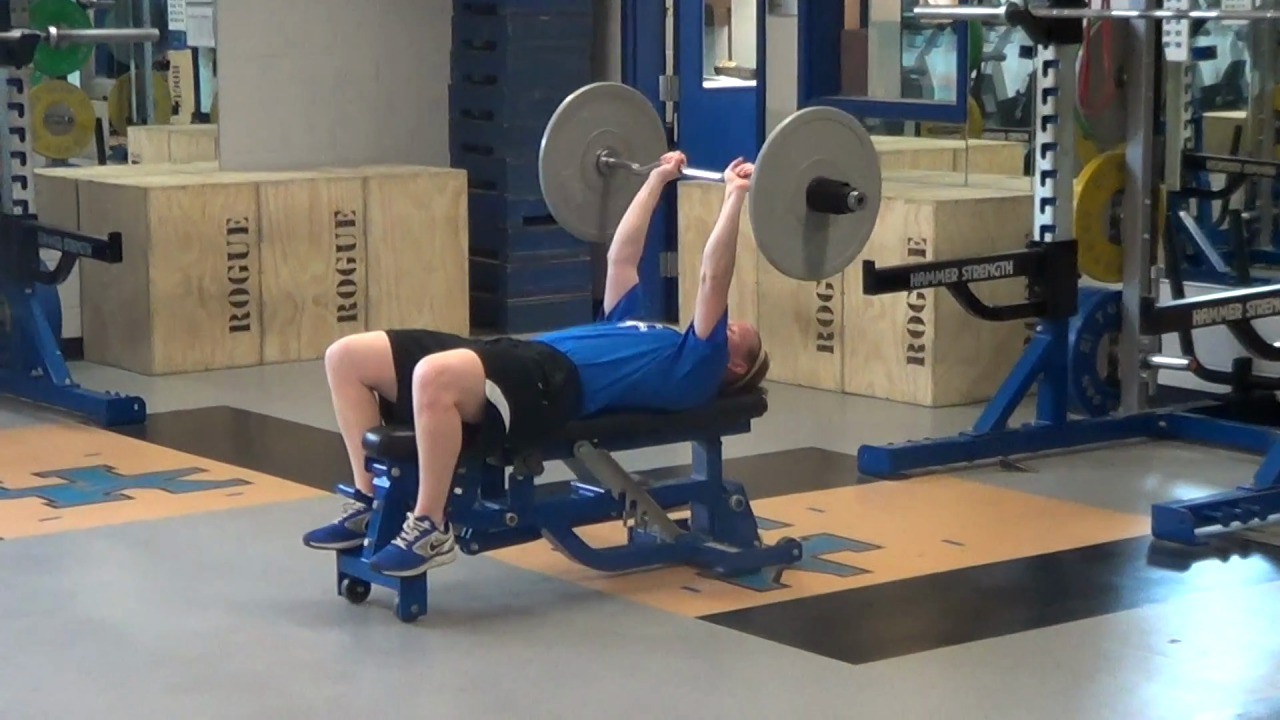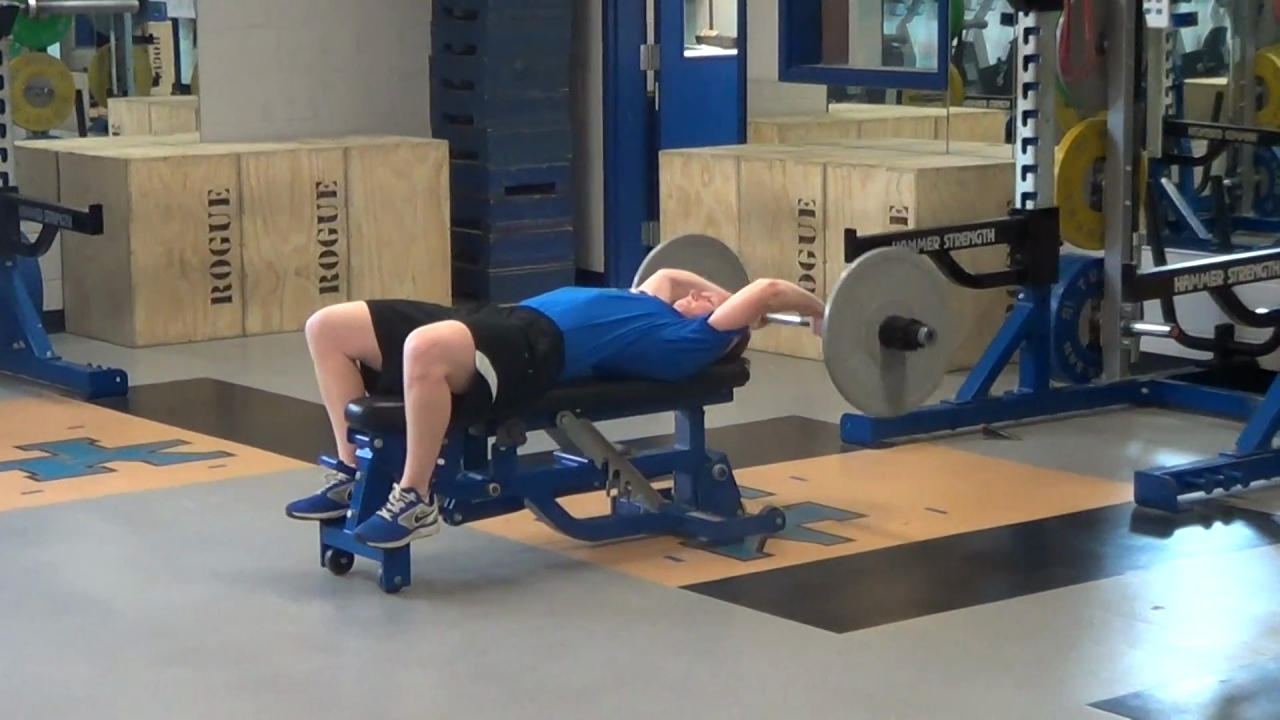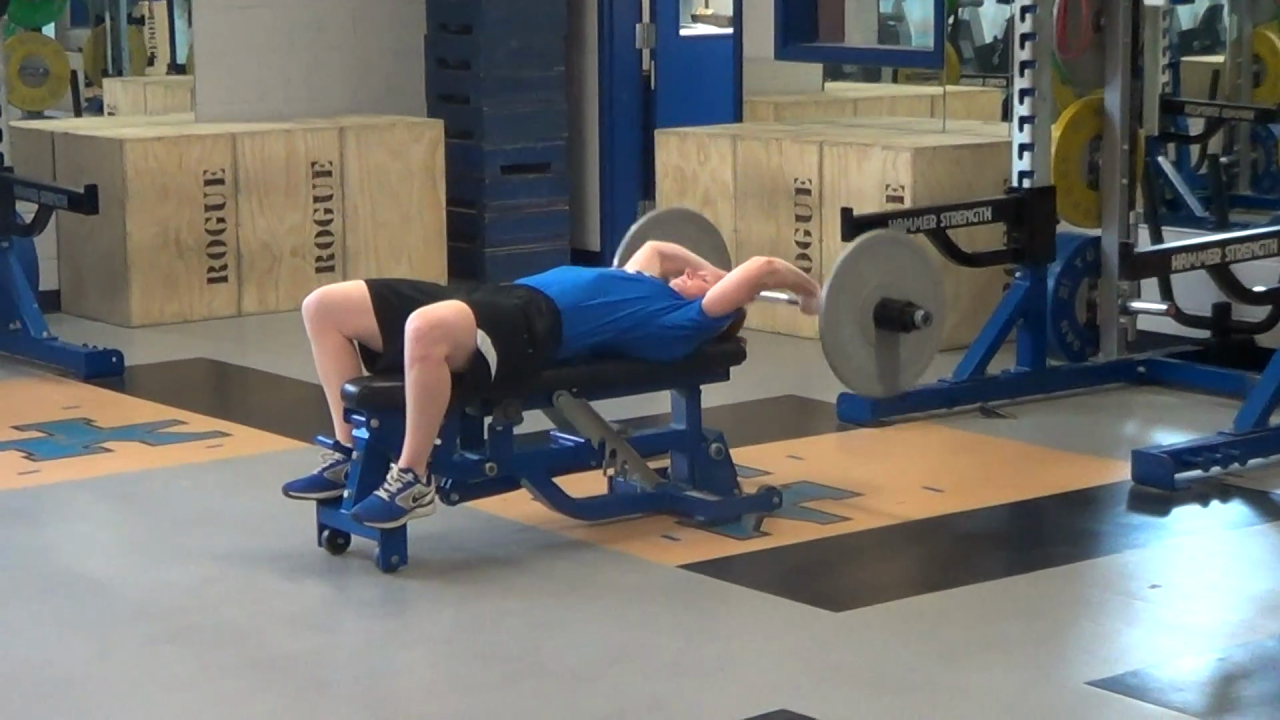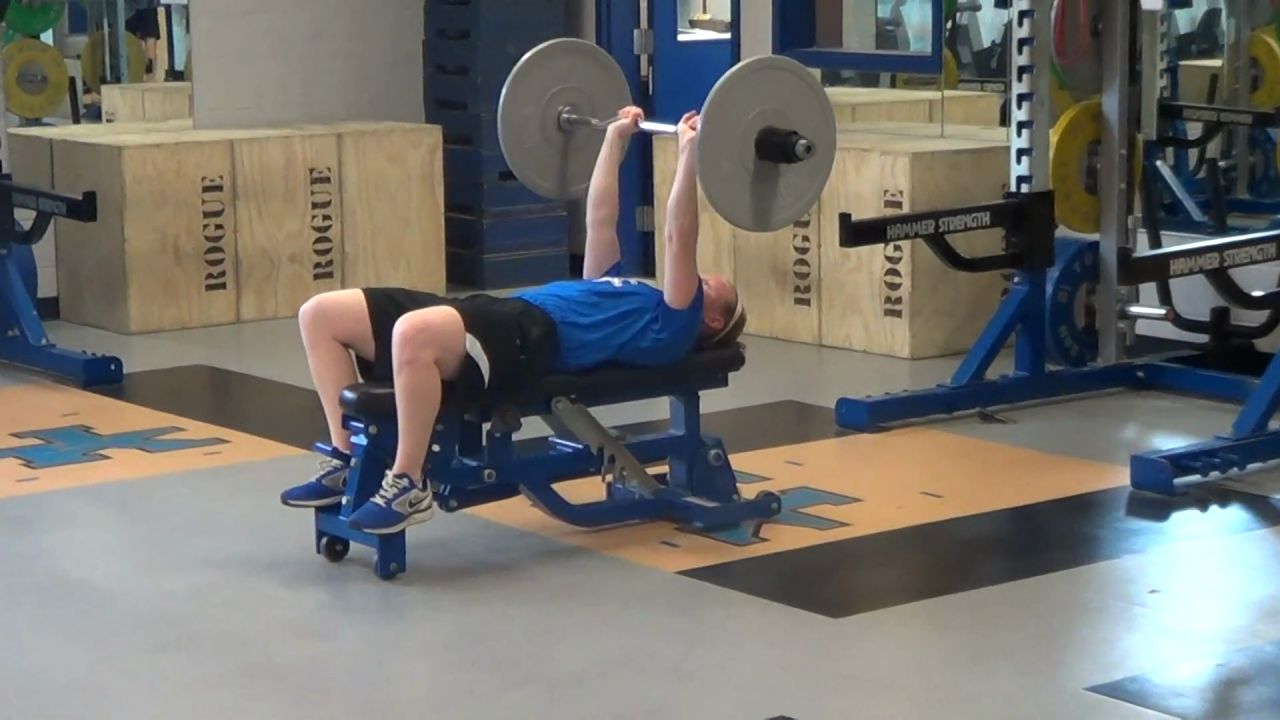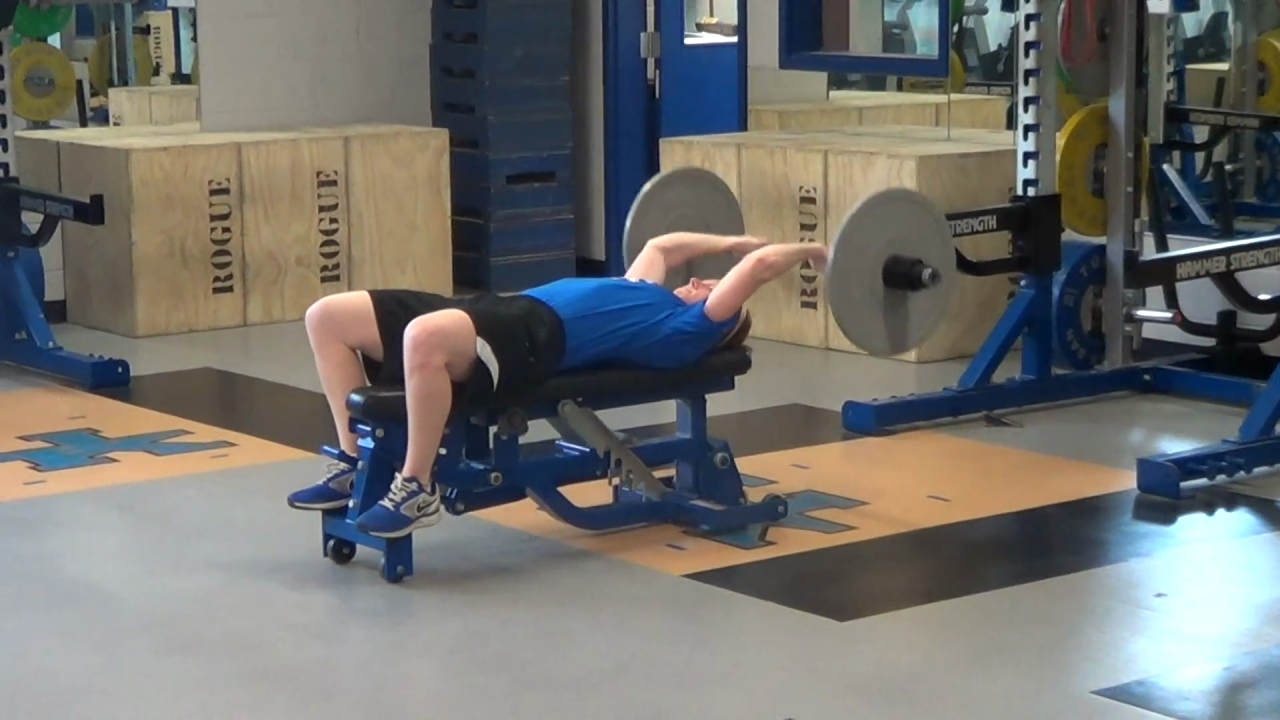
dt=1s
person 1, frame 1
left shoulder: (695, 370)
right shoulder: (641, 331)
left elbow: (714, 281)
right elbow: (621, 257)
left wrist: (733, 196)
right wrist: (657, 179)
left hip: (552, 383)
right hip: (519, 354)
left knee: (434, 377)
right knee: (346, 356)
left ankle: (430, 529)
right ankle: (369, 502)
person 1, frame 2
left shoulder: (687, 342)
right shoulder: (654, 312)
left elbow: (765, 291)
right elbow: (667, 275)
left wrist: (818, 309)
right wrist: (729, 296)
left hip: (537, 346)
right hip: (507, 319)
left knee: (425, 349)
right knee: (326, 326)
left ankle: (414, 499)
right ankle: (353, 473)
person 1, frame 3
left shoulder: (682, 324)
right shoulder: (647, 294)
left elbow: (759, 269)
right elbow: (654, 247)
left wrist: (806, 285)
right wrist: (739, 271)
left hip: (536, 324)
right hip: (501, 299)
left knee: (425, 329)
right knee: (324, 305)
left ankle: (411, 478)
right ankle: (350, 453)
person 1, frame 4
left shoulder: (672, 328)
right shoulder: (623, 292)
left elbow: (679, 239)
right elbow: (600, 221)
left wrist: (689, 152)
right wrist: (615, 139)
left hip: (531, 339)
right hip: (497, 313)
left knee: (414, 334)
right knee: (319, 314)
left ankle: (408, 486)
right ankle: (347, 462)
person 1, frame 5
left shoulder: (687, 330)
right shoulder: (648, 296)
left elbow: (757, 268)
right elbow: (661, 245)
left wrist: (809, 251)
right wrist: (736, 242)
left hip: (539, 335)
right hip: (507, 309)
left knee: (425, 338)
right knee: (327, 316)
left ankle: (416, 489)
right ankle: (354, 462)
